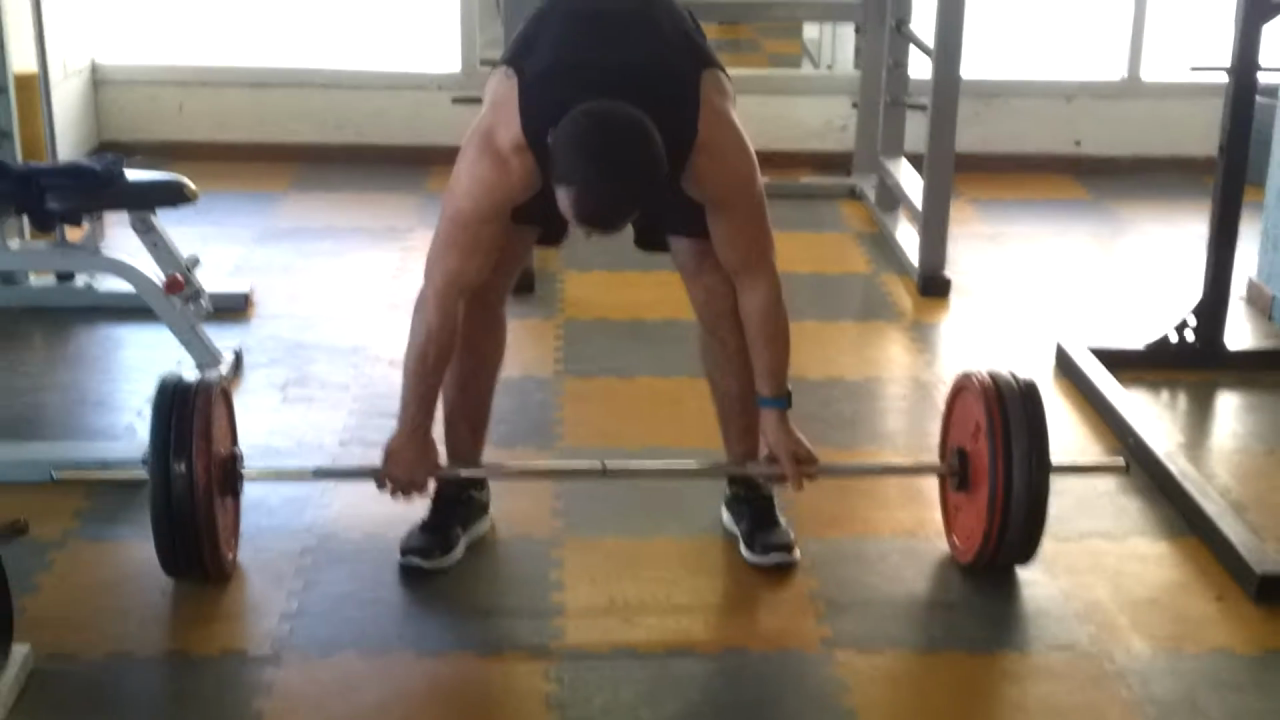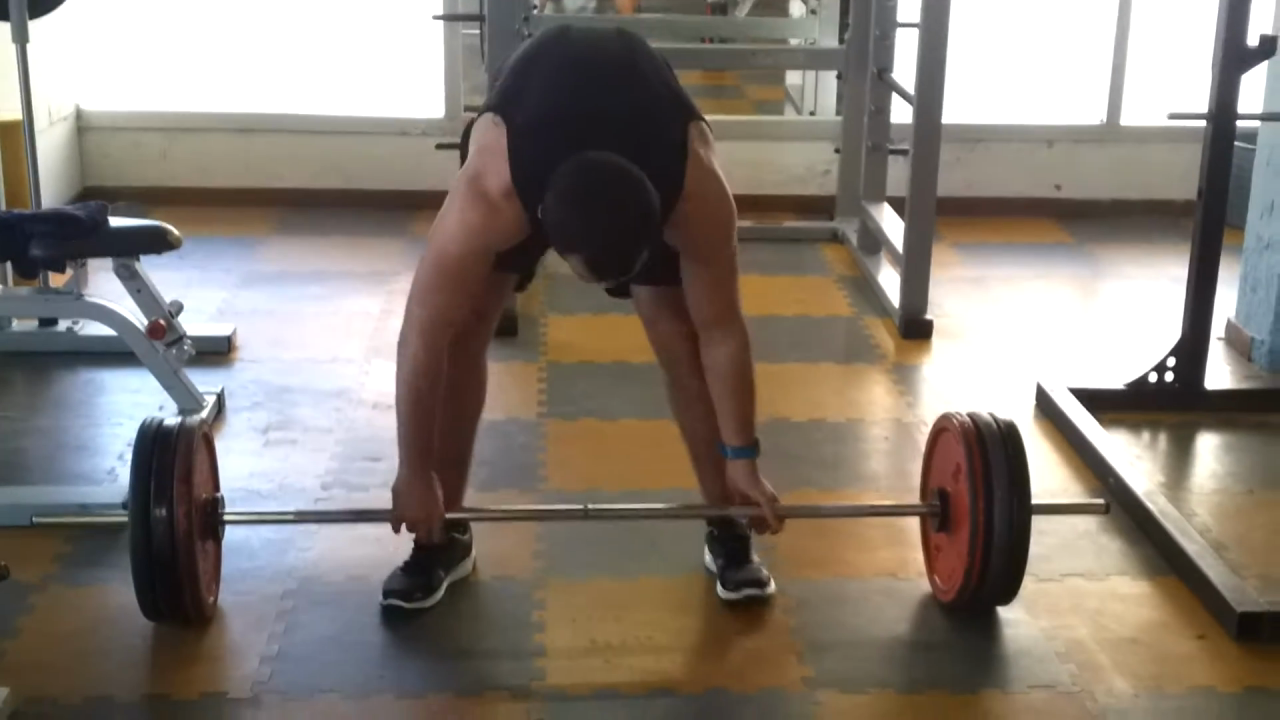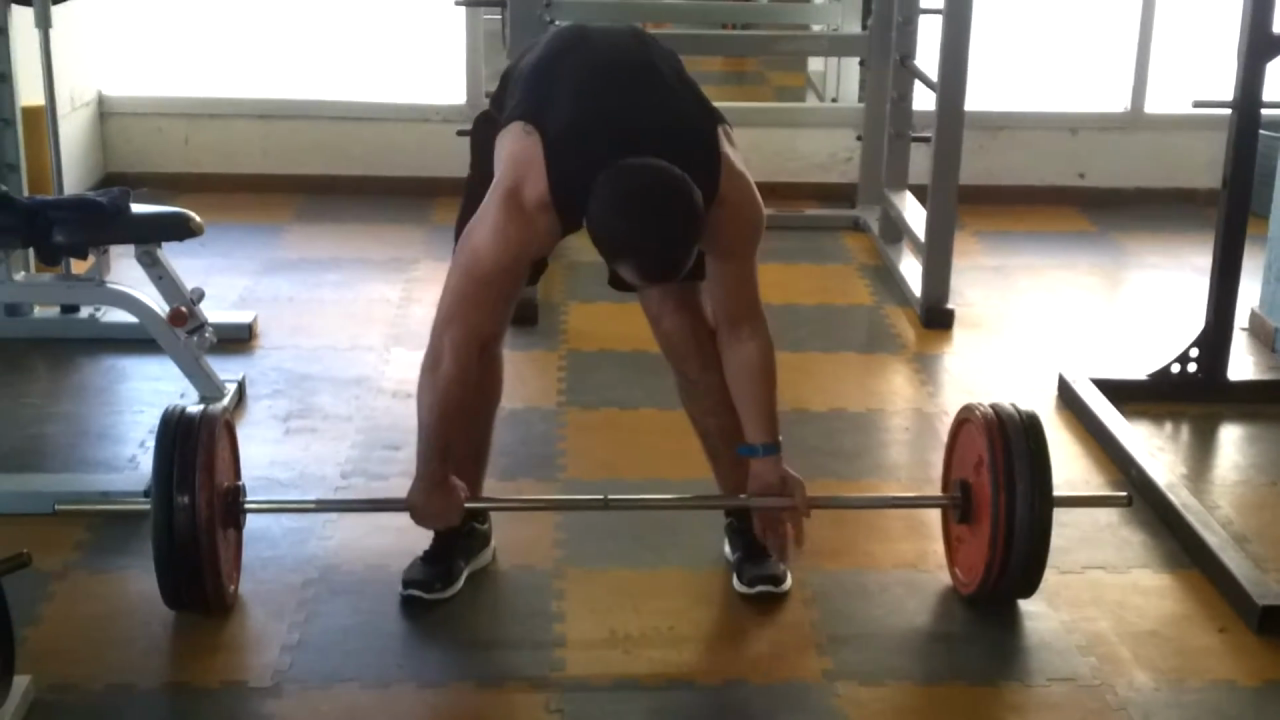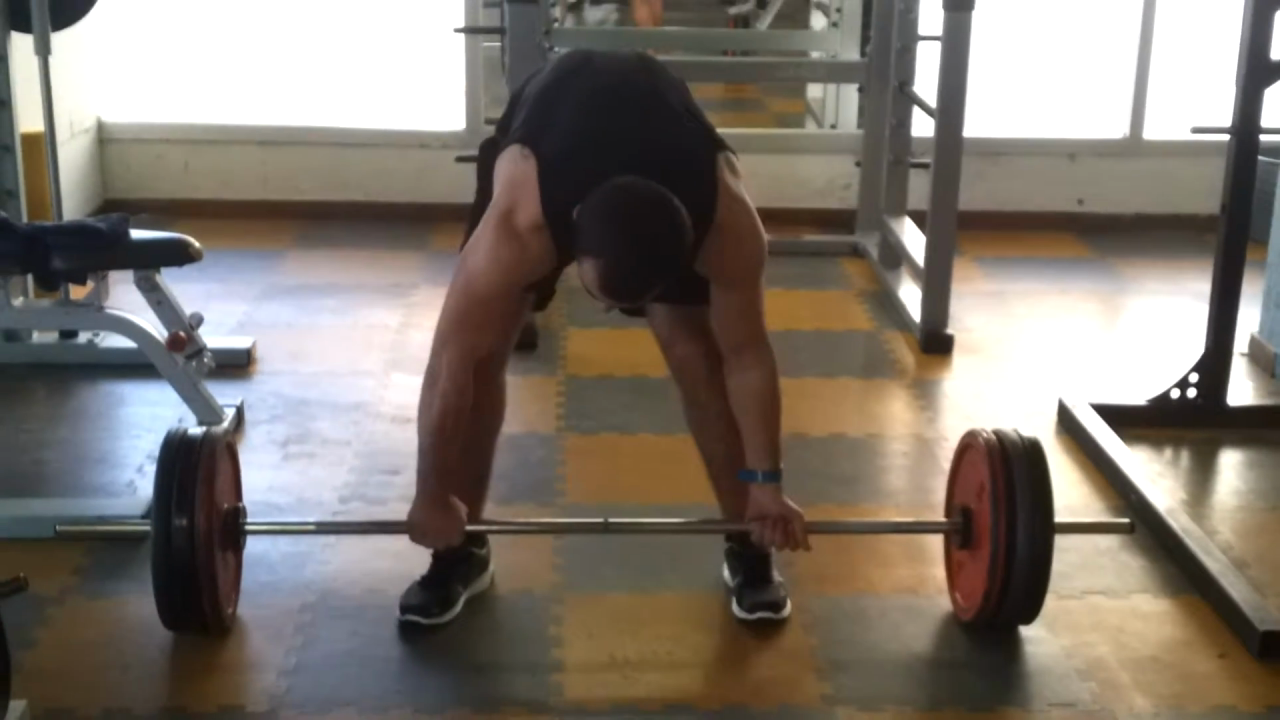
dt=0.7s
person 1, frame 1
left shoulder: (714, 146)
right shoulder: (503, 150)
left elbow: (754, 279)
right elbow: (443, 293)
left wrist: (775, 413)
right wrist: (411, 435)
right hip: (547, 90)
left knee: (717, 288)
right knee: (480, 285)
left ankle: (747, 489)
right ankle: (462, 492)
person 1, frame 2
left shoulder: (698, 196)
right shoulder: (490, 198)
left elbow: (719, 330)
right elbow: (424, 332)
left wrist: (742, 460)
right wrist: (415, 474)
left hip: (648, 139)
right hip: (529, 124)
left knee: (678, 330)
right knee: (463, 325)
left ankle: (725, 528)
right ankle: (445, 536)
person 1, frame 3
left shoulder: (729, 197)
right shoulder: (521, 204)
left elbow: (740, 327)
right elbow: (453, 342)
left wrist: (765, 457)
right wrist: (433, 479)
left knee: (686, 322)
right knee: (479, 323)
left ankle: (744, 520)
right ankle: (465, 526)
person 1, frame 4
left shoulder: (728, 225)
right shoulder: (518, 225)
left elbow: (745, 353)
right elbow: (453, 358)
left wrist: (765, 483)
right wrist: (433, 496)
left knee: (696, 351)
right knee: (485, 348)
left ankle: (746, 547)
right ankle: (463, 551)
